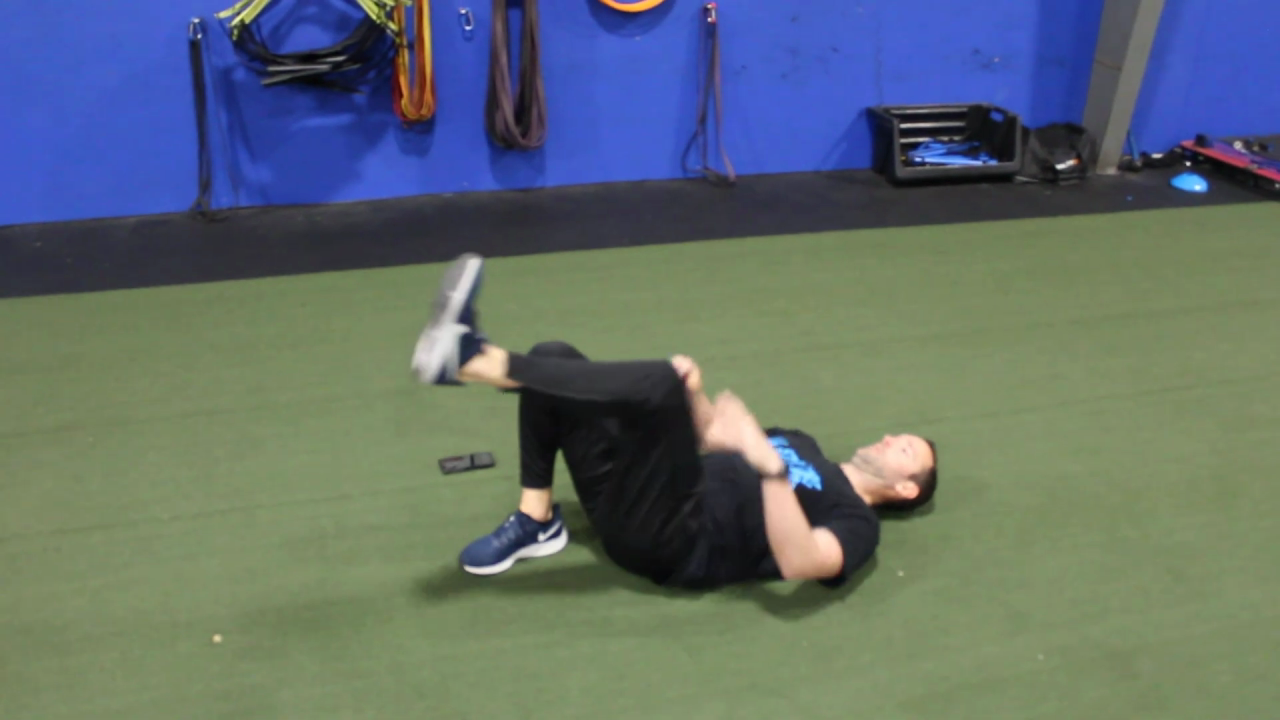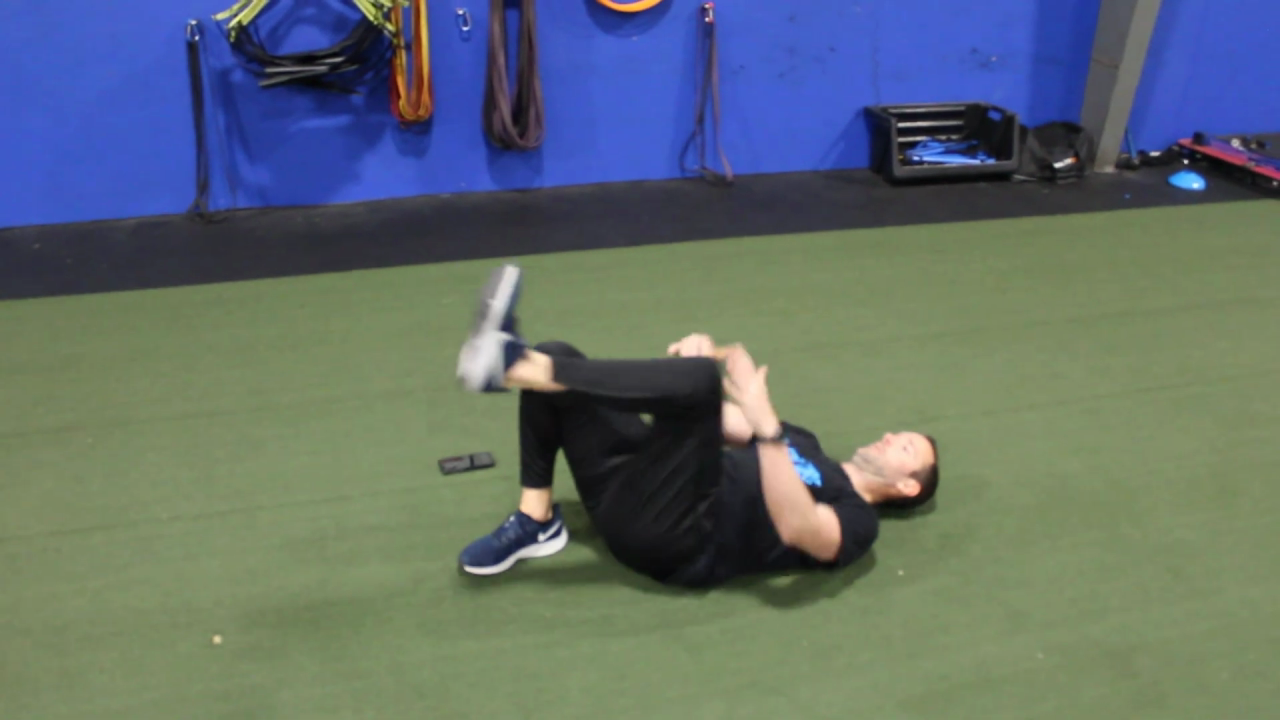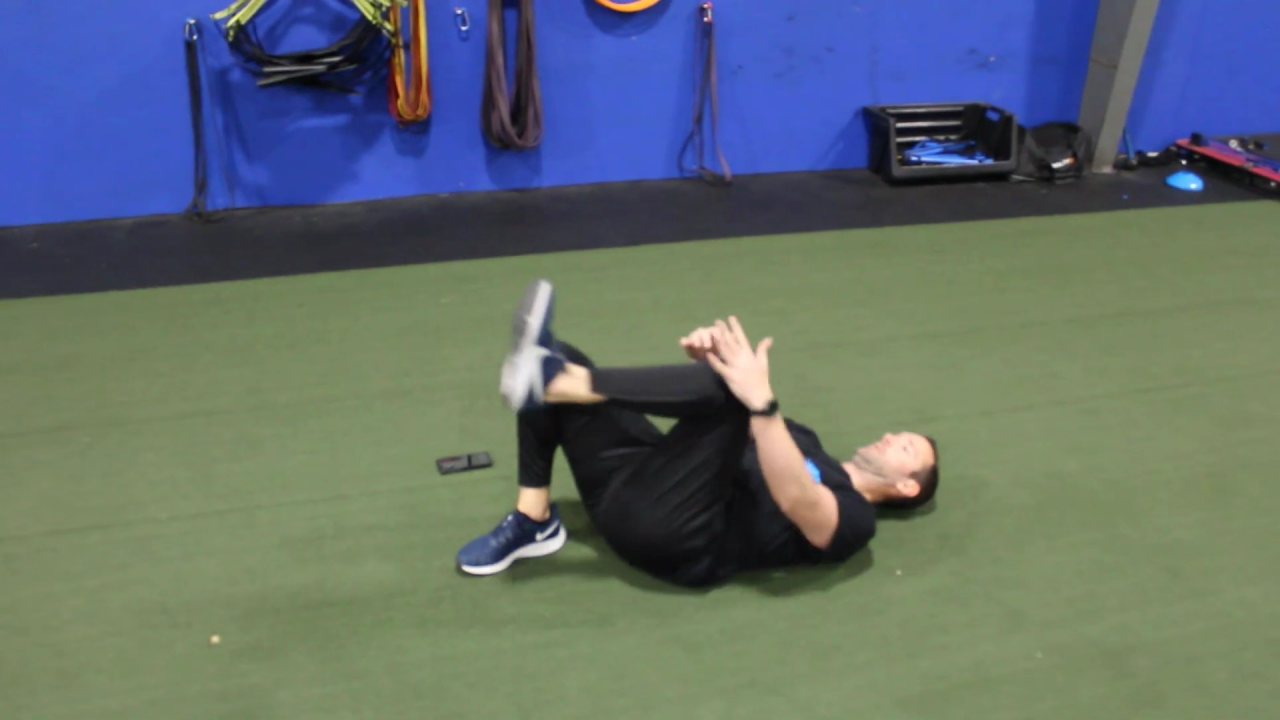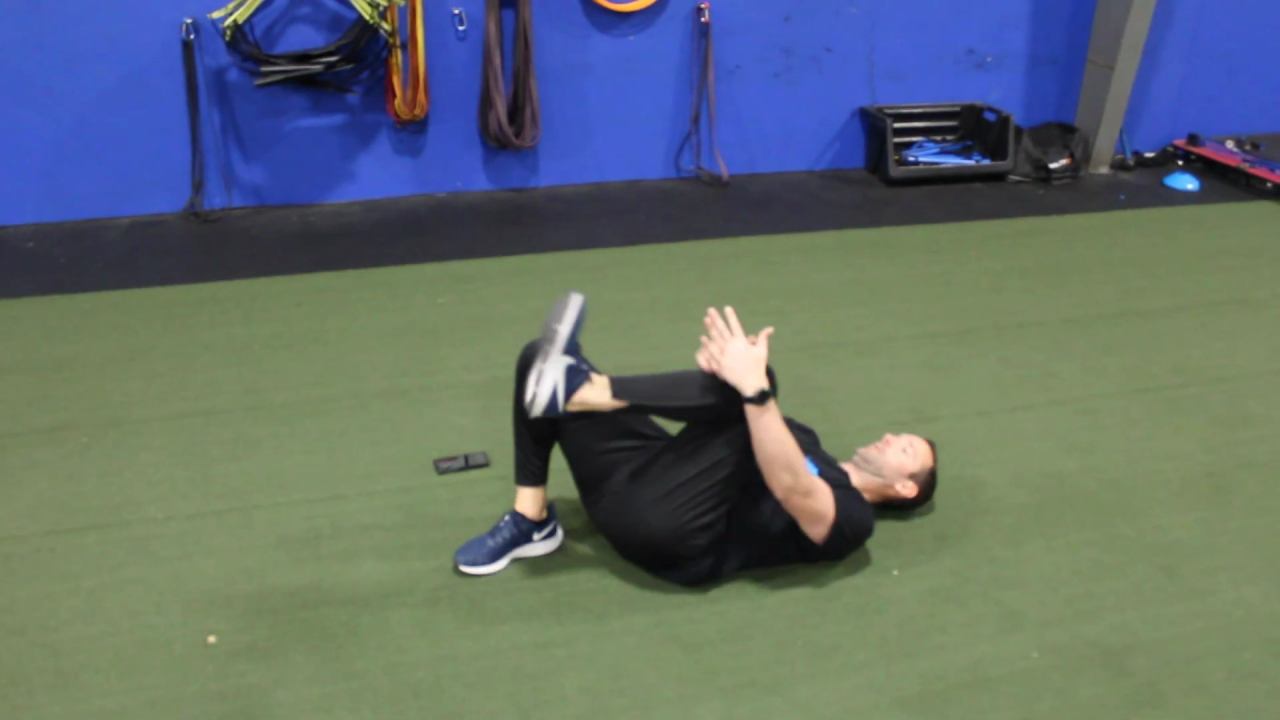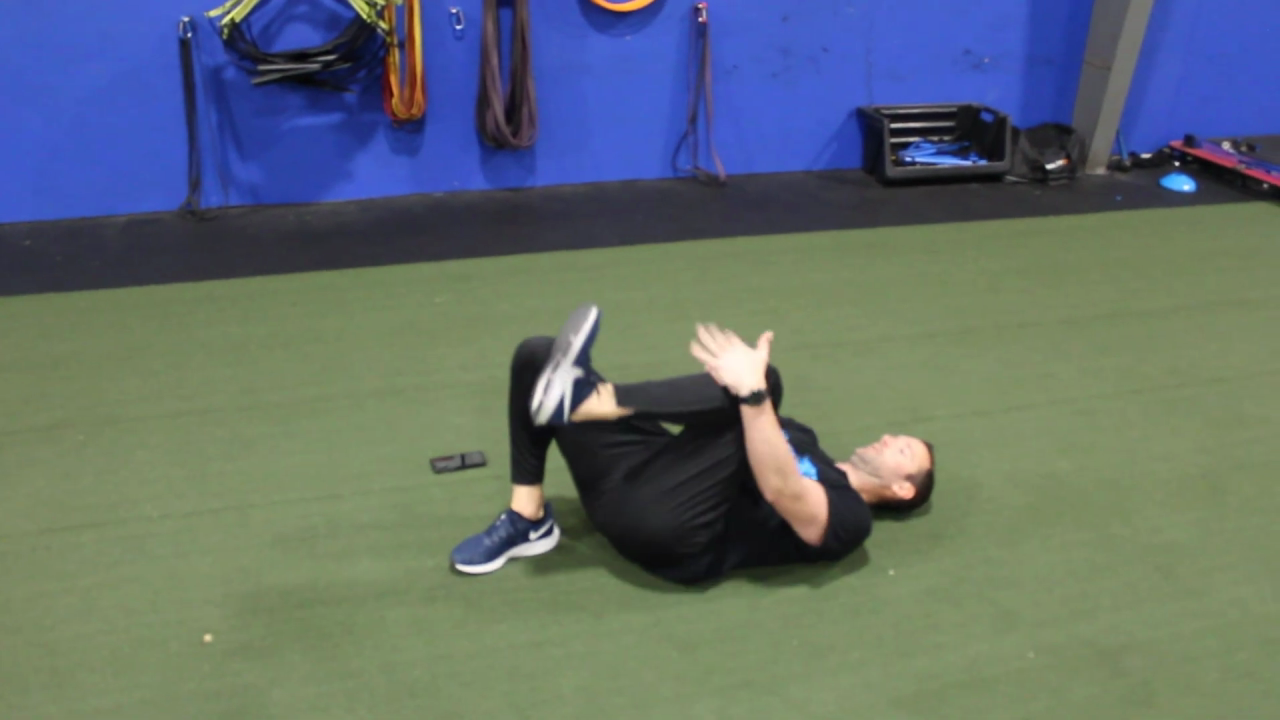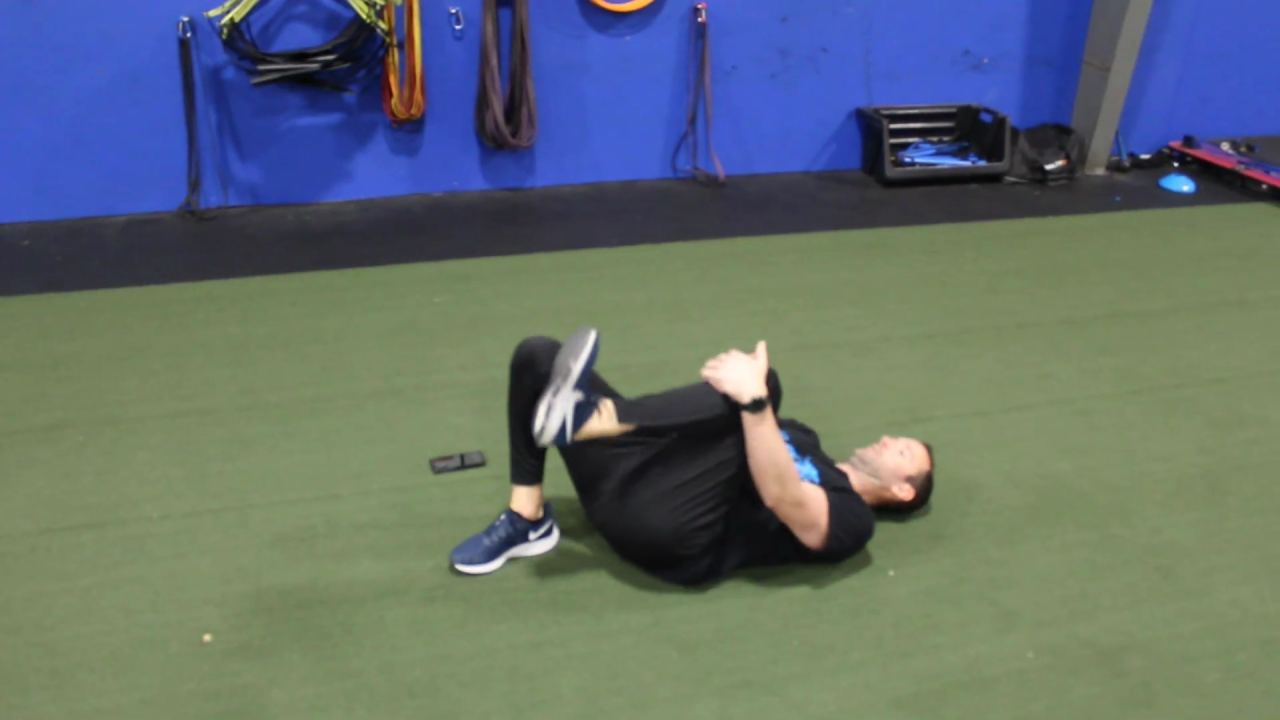
dt=0.1s
person 1, frame 1
left shoulder: (856, 521)
right shoulder: (801, 442)
left elbow: (798, 565)
right elbow: (709, 438)
left wrist: (769, 466)
right wrist: (692, 389)
left hip: (668, 539)
right hip: (622, 493)
left knee: (657, 385)
right knee: (552, 357)
left ankle: (474, 362)
right ankle: (536, 521)
person 1, frame 2
left shoulder: (856, 522)
right shoulder: (806, 445)
left elbow: (794, 528)
right elbow: (719, 426)
left wrist: (764, 428)
right wrist: (703, 363)
left hip: (667, 537)
right hip: (629, 494)
left knee: (693, 383)
left ankle: (514, 369)
right ankle: (534, 520)
person 1, frame 3
left shoulder: (854, 519)
right shoulder: (807, 444)
left elbow: (793, 496)
left wrist: (758, 399)
right wrist: (713, 356)
left hip: (672, 535)
right hip: (631, 487)
left knee: (719, 388)
right knee: (561, 364)
left ankle: (550, 381)
right ankle: (532, 520)
person 1, frame 4
left shoulder: (851, 519)
right shoulder: (808, 442)
left elbow: (788, 485)
left wrist: (752, 390)
right wrist: (725, 364)
left hip: (670, 529)
right hip: (631, 488)
left knee: (755, 385)
right knee: (541, 353)
left ankle: (581, 390)
right ankle: (530, 521)
person 1, frame 5
left shoulder: (849, 519)
right shoulder: (803, 442)
left elbow: (779, 489)
left wrist: (750, 390)
right wrist: (731, 372)
left hip: (669, 527)
right hip: (631, 483)
left knee: (760, 385)
right knee: (538, 353)
left ankle: (588, 400)
right ankle: (526, 520)
person 1, frame 6
left shoulder: (852, 520)
right shoulder: (805, 441)
left elbow: (780, 496)
left wrist: (753, 397)
right wrist: (732, 382)
left hip: (668, 530)
right hip: (630, 485)
left knee: (760, 389)
right knee: (538, 356)
left ankle: (589, 419)
right ankle: (525, 520)
